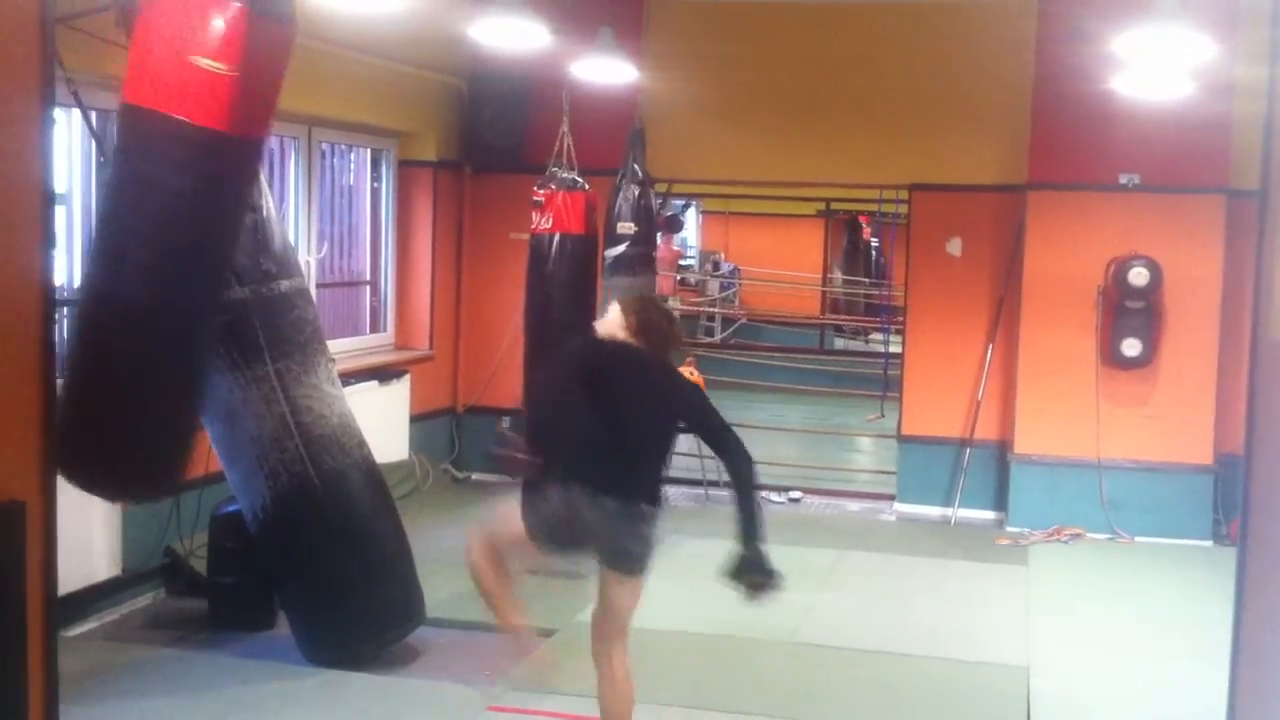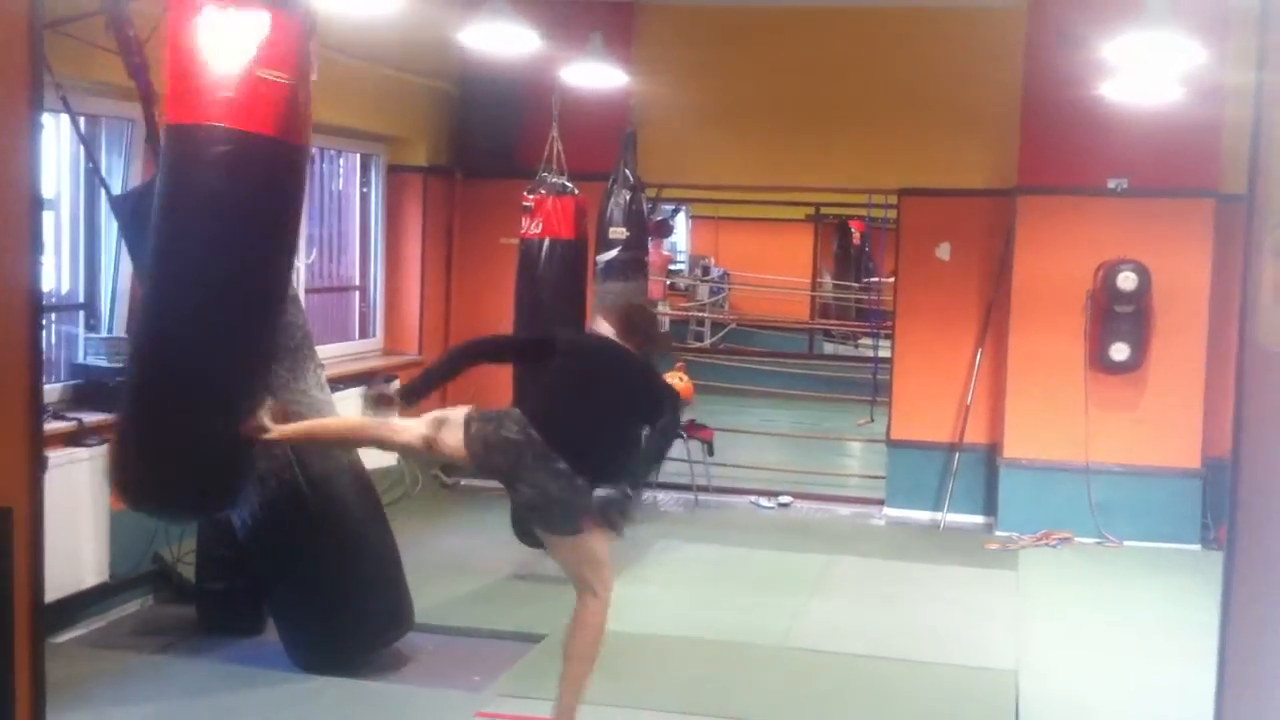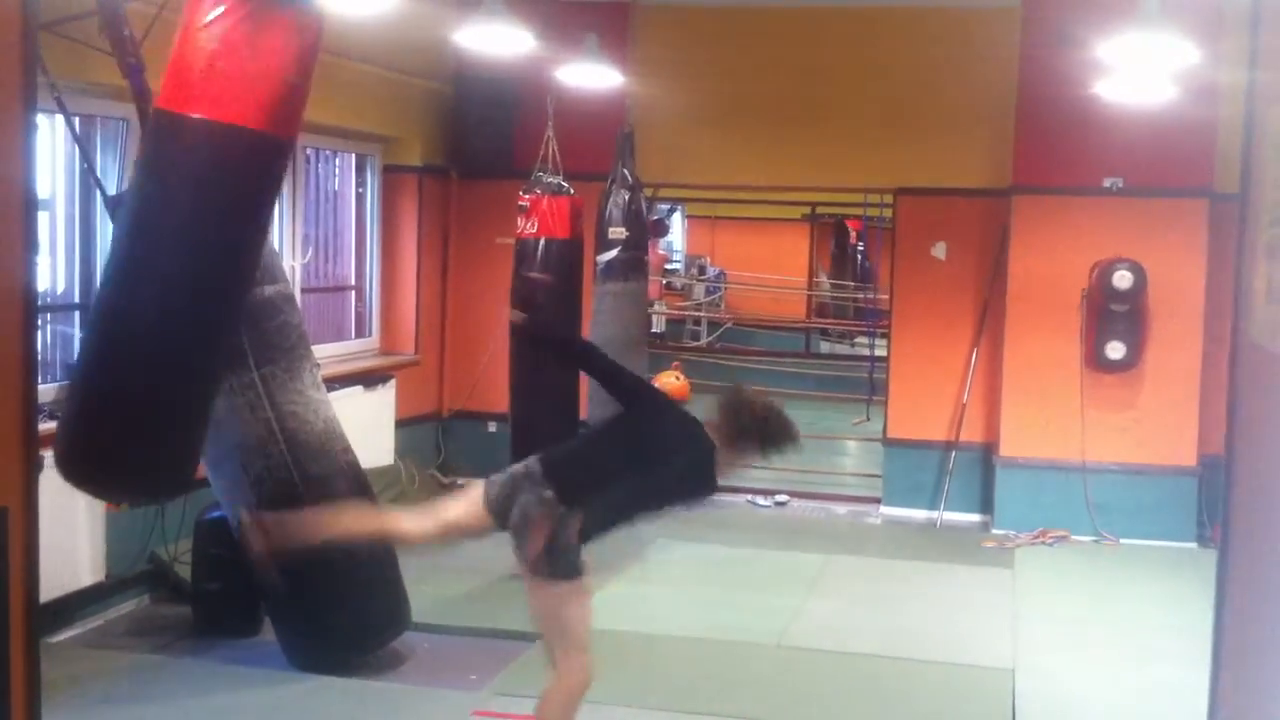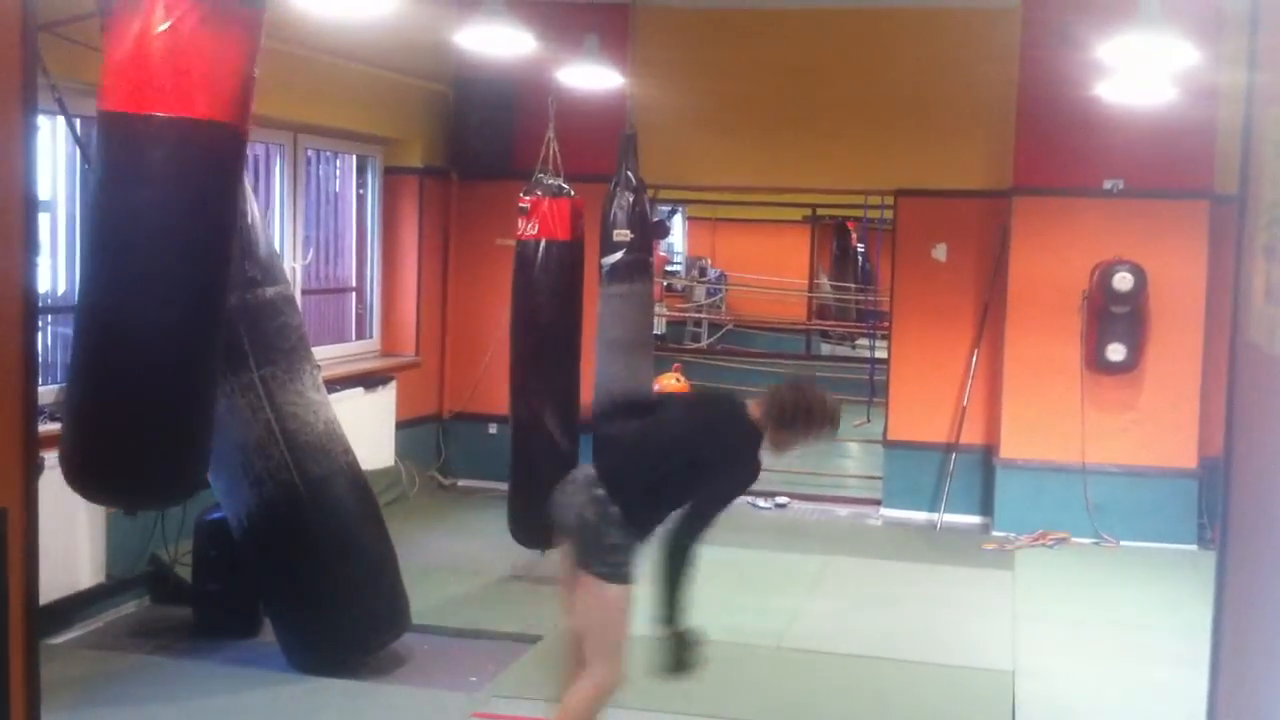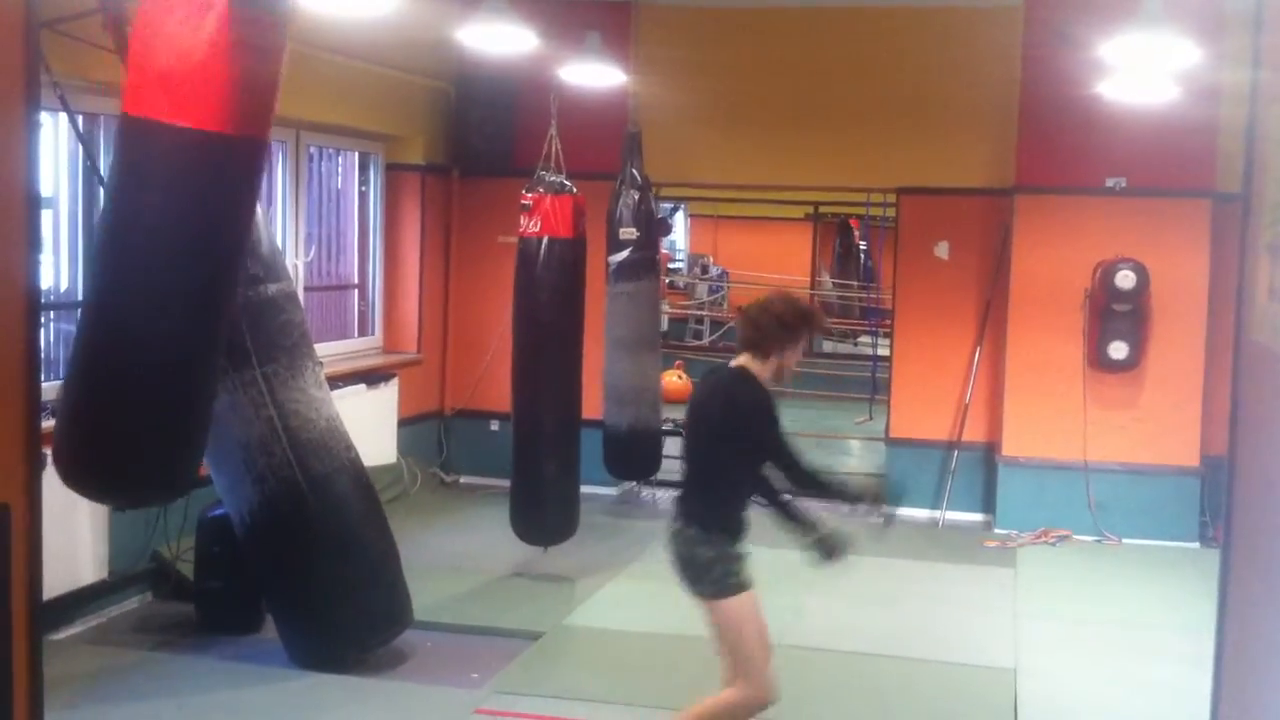
dt=0.2s
person 1, frame 1
left shoulder: (597, 352)
right shoulder: (682, 389)
left elbow: (544, 392)
right elbow: (738, 462)
right wrist: (751, 547)
left hip: (574, 501)
right hip: (633, 524)
left knee: (484, 544)
right knee: (610, 647)
left ankle: (516, 635)
person 1, frame 2
left shoulder: (577, 345)
right shoulder: (659, 394)
left elbow: (484, 349)
right elbow: (660, 438)
left wrist: (409, 392)
right wrist: (626, 491)
left hip: (507, 433)
right hip: (554, 486)
left knee: (388, 429)
right knee: (596, 593)
left ankle: (275, 431)
person 1, frame 3
left shoulder: (658, 409)
right shoulder: (702, 475)
left elbow: (587, 356)
right elbow: (627, 495)
left wrist: (528, 324)
right wrist: (573, 526)
left hip: (526, 482)
right hip: (552, 514)
left knee: (399, 526)
right knee: (576, 669)
left ankle: (280, 533)
person 1, frame 4
left shoulder: (709, 402)
right shoulder: (739, 461)
left elbow: (614, 410)
right elbow: (684, 538)
right wrist: (672, 622)
right hip: (607, 528)
left knee: (584, 628)
right knee: (603, 673)
person 1, frame 5
left shoulder: (720, 381)
right shoulder: (749, 400)
right elbow: (798, 477)
left wrist: (804, 523)
right wrist: (856, 499)
left hip: (696, 534)
right hip: (710, 546)
left knee: (748, 667)
